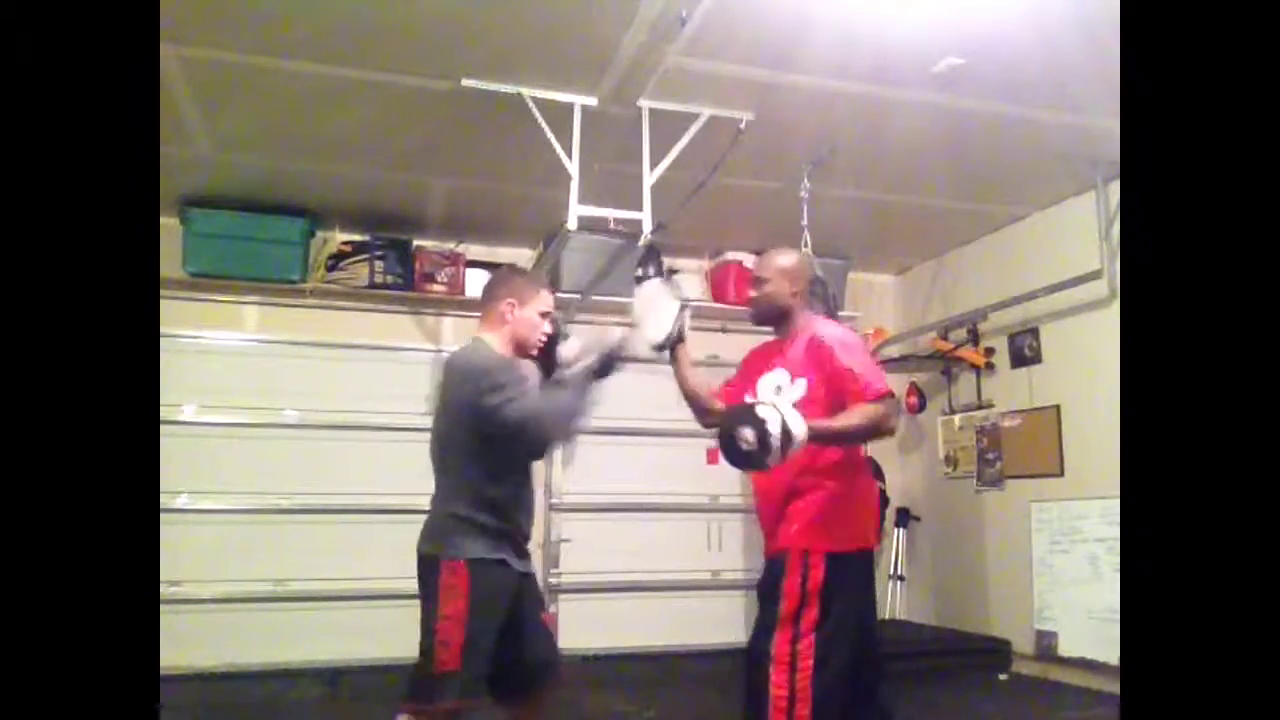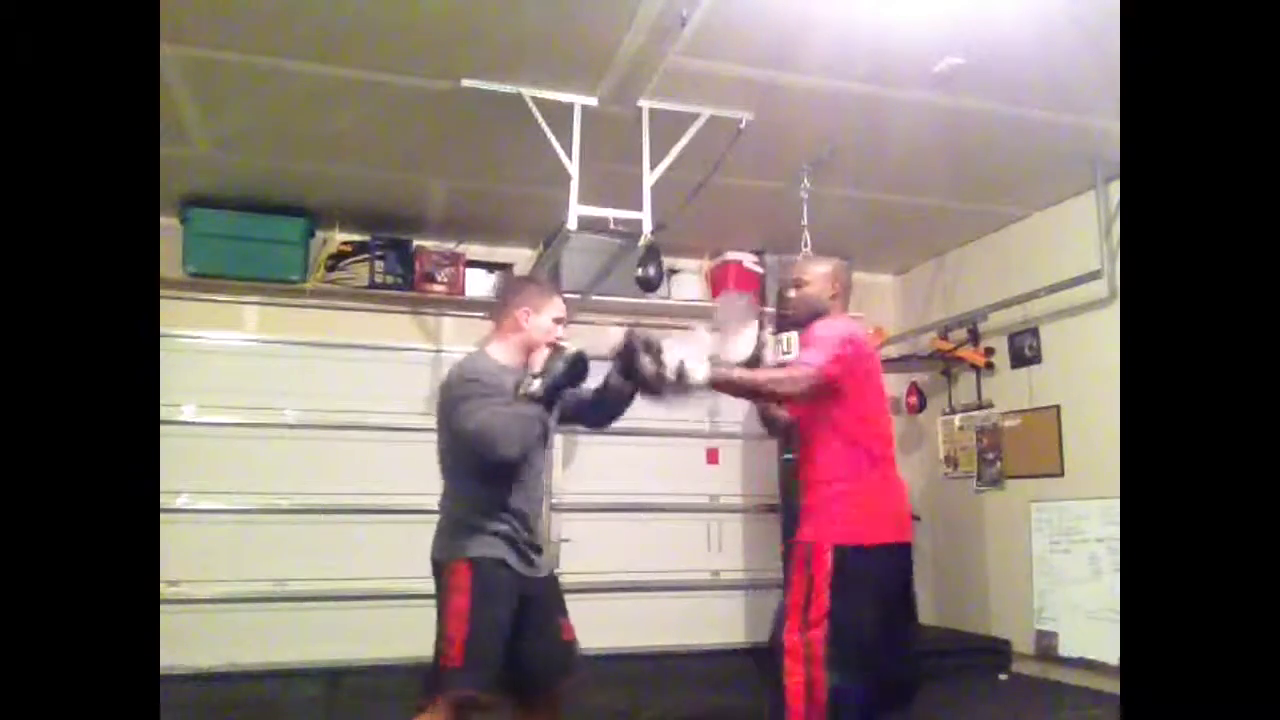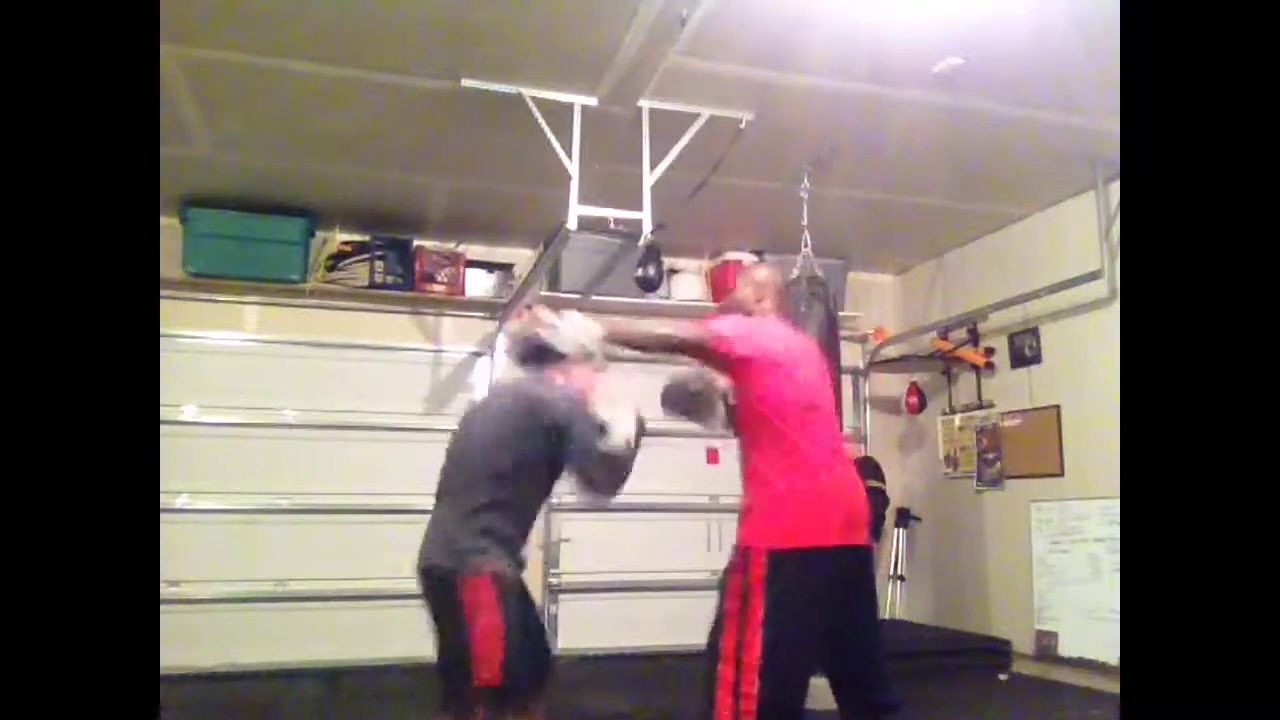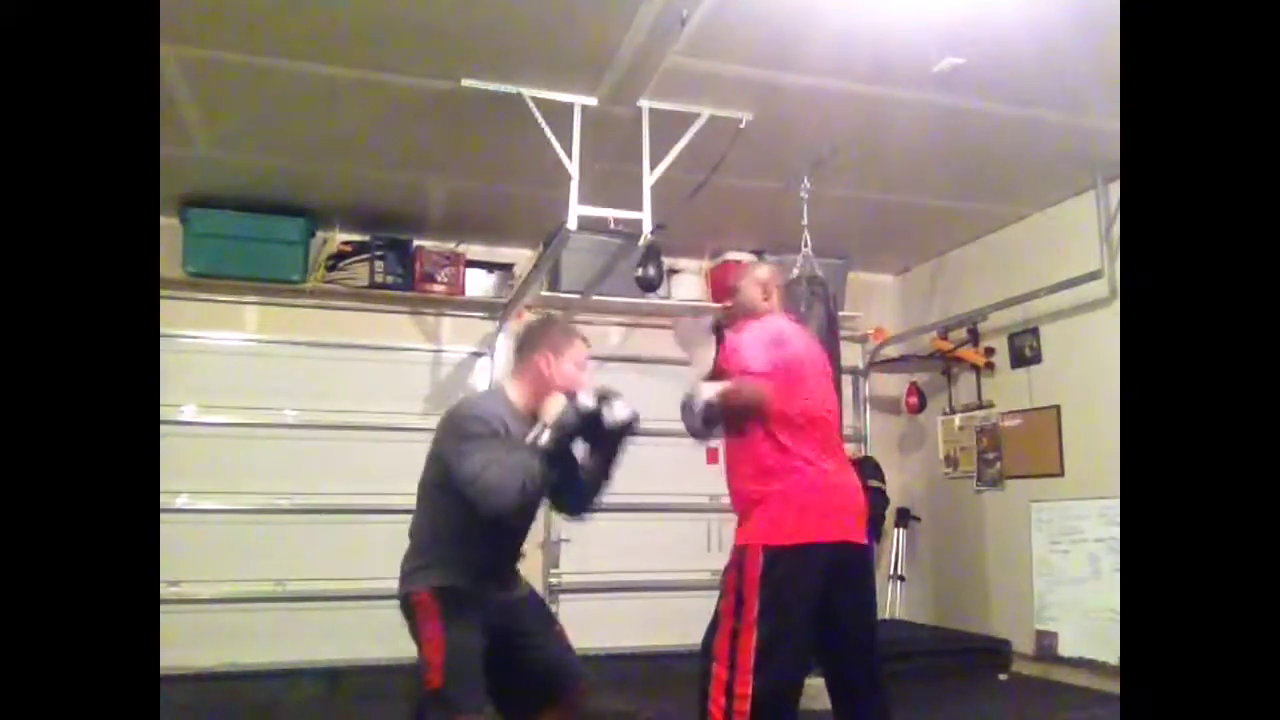
dt=0.4s
person 1, frame 1
left shoulder: (833, 340)
right shoulder: (763, 358)
left elbow: (883, 415)
right elbow: (710, 411)
left wrist: (803, 429)
right wrist: (678, 348)
left hip: (827, 530)
right hip: (799, 531)
left knee: (785, 665)
right knee: (845, 666)
person 1, frame 2
left shoulder: (835, 332)
right shoulder: (830, 342)
left elbow: (795, 384)
right elbow: (790, 418)
left wrist: (704, 373)
right wrist: (755, 371)
left hip: (844, 524)
right hip: (879, 521)
left knee: (813, 656)
right knee: (882, 667)
person 1, frame 3
left shoulder: (754, 334)
right shoulder: (797, 345)
left elbow: (682, 338)
left wrist: (600, 331)
left hip: (793, 520)
right hip: (842, 514)
left knee: (747, 661)
right knee: (856, 664)
person 1, frame 4
left shoulder: (757, 335)
right shoulder: (796, 342)
left elbow: (738, 394)
left wrist: (707, 397)
right wrist: (716, 396)
left hip: (789, 521)
right hip: (840, 519)
left knee: (740, 667)
right knee: (852, 664)
person 2, frame 1
left shoulder: (510, 370)
right shoulder: (477, 368)
left elbow: (531, 444)
right elbow: (547, 422)
right wrist: (588, 367)
left hip: (503, 554)
right hip: (466, 554)
left knee: (531, 679)
person 2, frame 2
left shoulder: (525, 378)
right shoulder: (470, 378)
left elbow: (596, 410)
right elbow: (502, 444)
left wrist: (625, 371)
right wrist: (540, 385)
left hip: (524, 555)
right hip: (474, 555)
left knee: (549, 681)
person 2, frame 3
left shoulder: (511, 399)
right shoulder: (554, 402)
right elbow: (603, 478)
right wrist: (623, 437)
left hip: (488, 560)
right hip: (470, 565)
left knee: (527, 680)
person 2, frame 4
left shoulder: (539, 425)
right shoulder: (475, 417)
left elbow: (575, 501)
right elbow: (499, 495)
left wrist: (606, 443)
right wrist: (549, 434)
left hip: (499, 583)
right hip: (443, 585)
